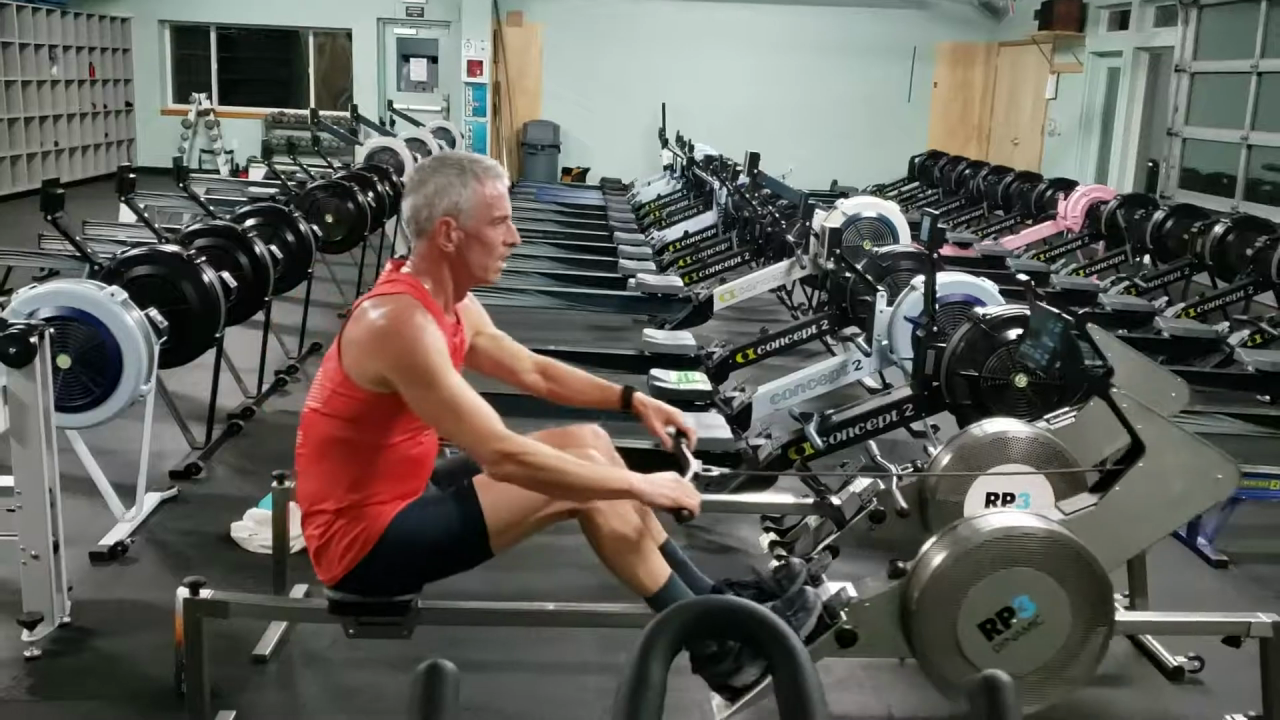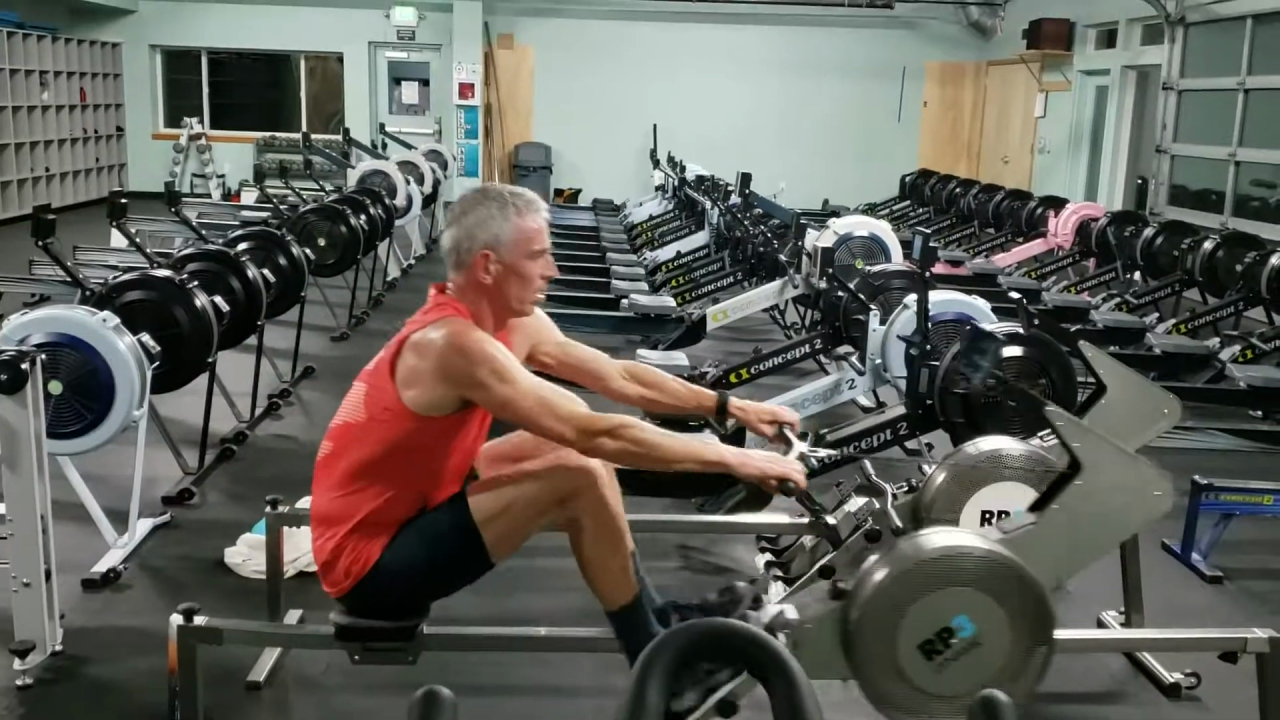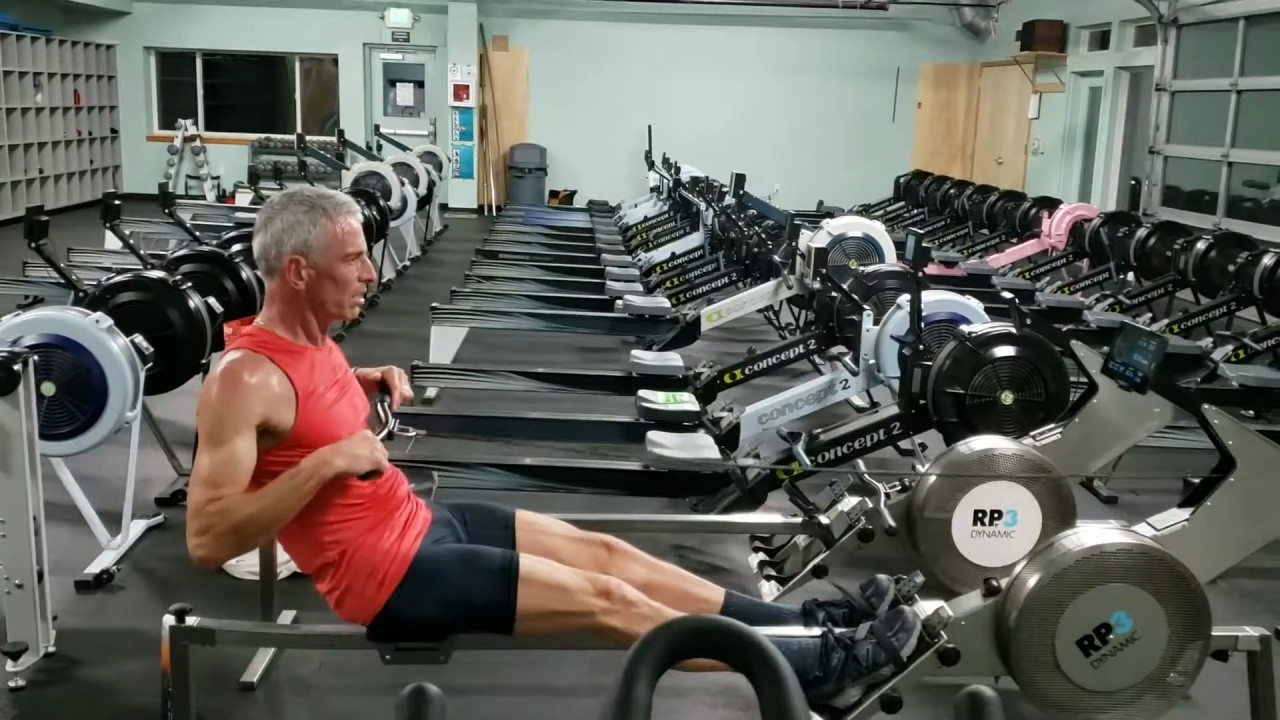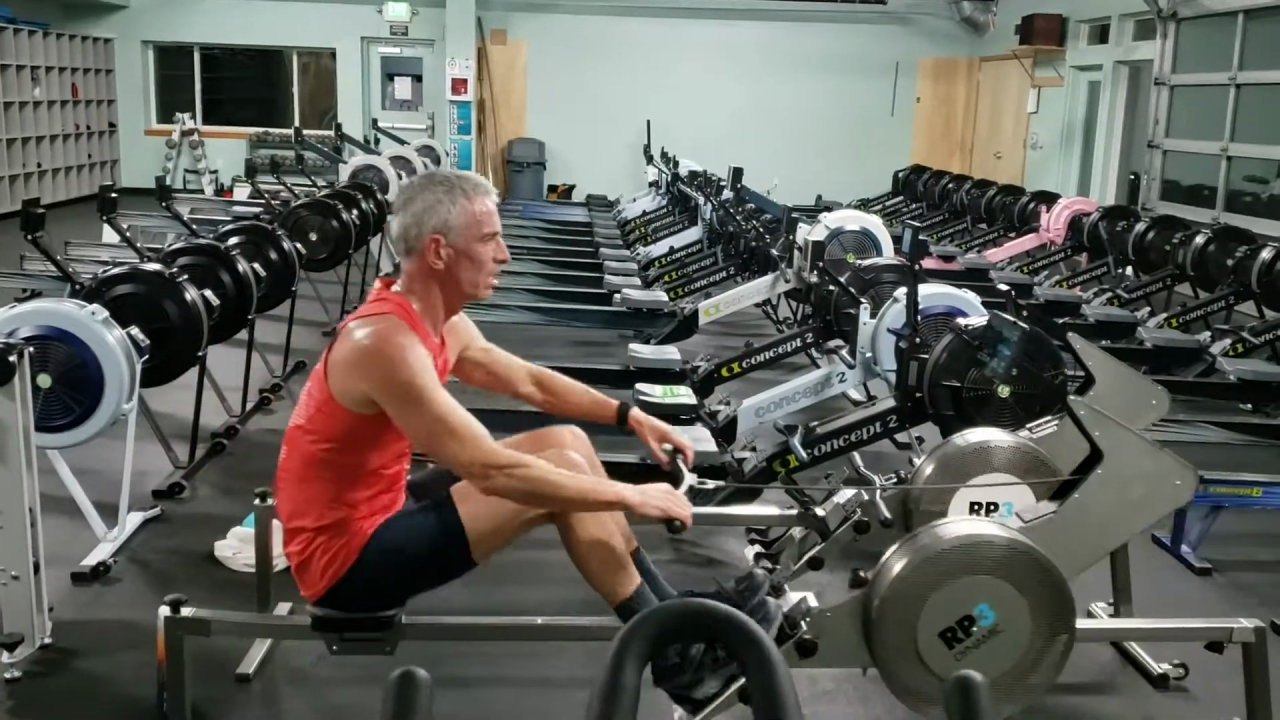
dt=1s
person 1, frame 1
left shoulder: (448, 303)
right shoulder: (399, 324)
left elbow: (532, 369)
right elbow: (505, 457)
left wrist: (632, 399)
right wrist: (637, 486)
left hip: (401, 492)
right hip: (362, 542)
left knee: (587, 443)
right knee: (584, 491)
left ankle: (708, 600)
right ankle: (715, 644)
person 1, frame 2
left shoulder: (511, 321)
right shoulder: (455, 345)
left elbow: (618, 376)
right elbow: (599, 432)
left wrist: (730, 406)
right wrist: (738, 460)
left hip: (409, 509)
right hip: (370, 561)
left knee: (578, 451)
right knee: (582, 471)
left ankle: (651, 622)
person 1, frame 3
left shoulder: (306, 339)
right shoulder: (244, 379)
right elbow: (207, 539)
left wrist: (363, 384)
right wrist: (324, 463)
left hip: (417, 523)
right hip: (389, 574)
left knee: (606, 553)
right knee: (605, 599)
left ankle: (806, 621)
right ankle: (818, 669)
person 1, frame 4
left shoulder: (438, 319)
right shoulder: (386, 343)
left elbow: (527, 379)
right elbow: (494, 472)
left wrist: (629, 415)
right wrist: (629, 497)
left hip: (376, 515)
right hip: (344, 560)
left knee: (567, 443)
right knee: (562, 467)
right ankle: (674, 653)
